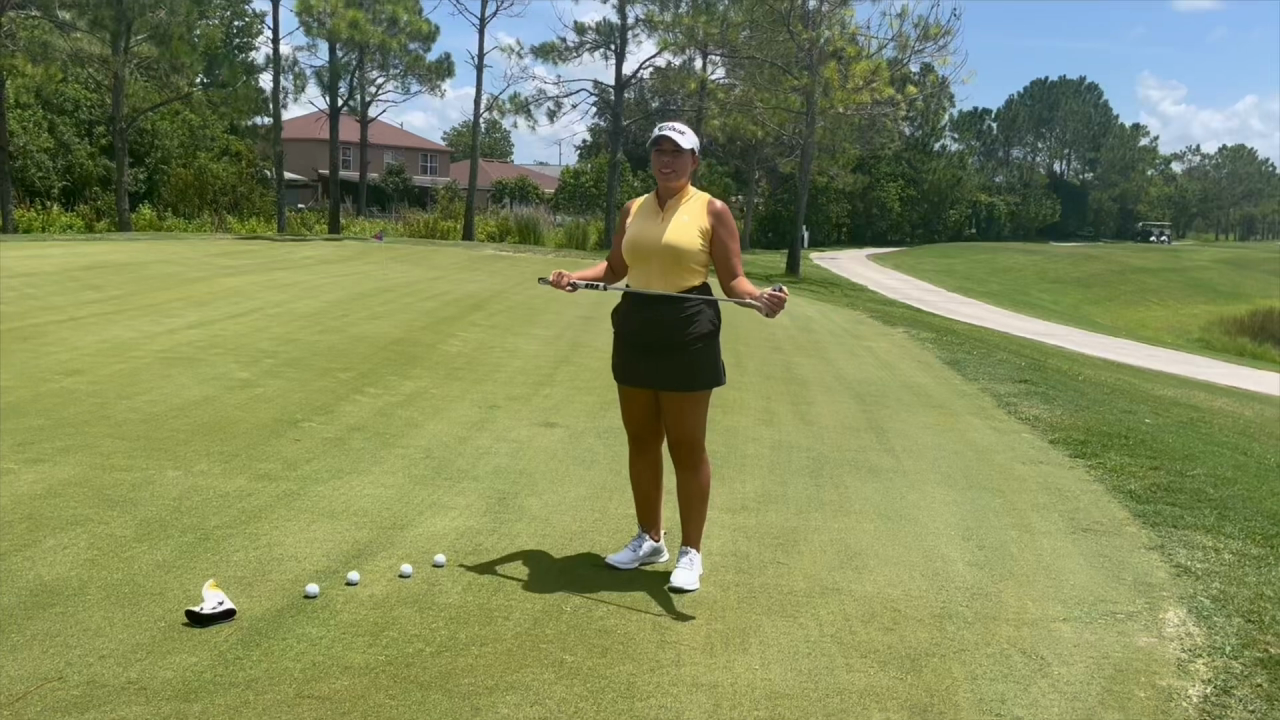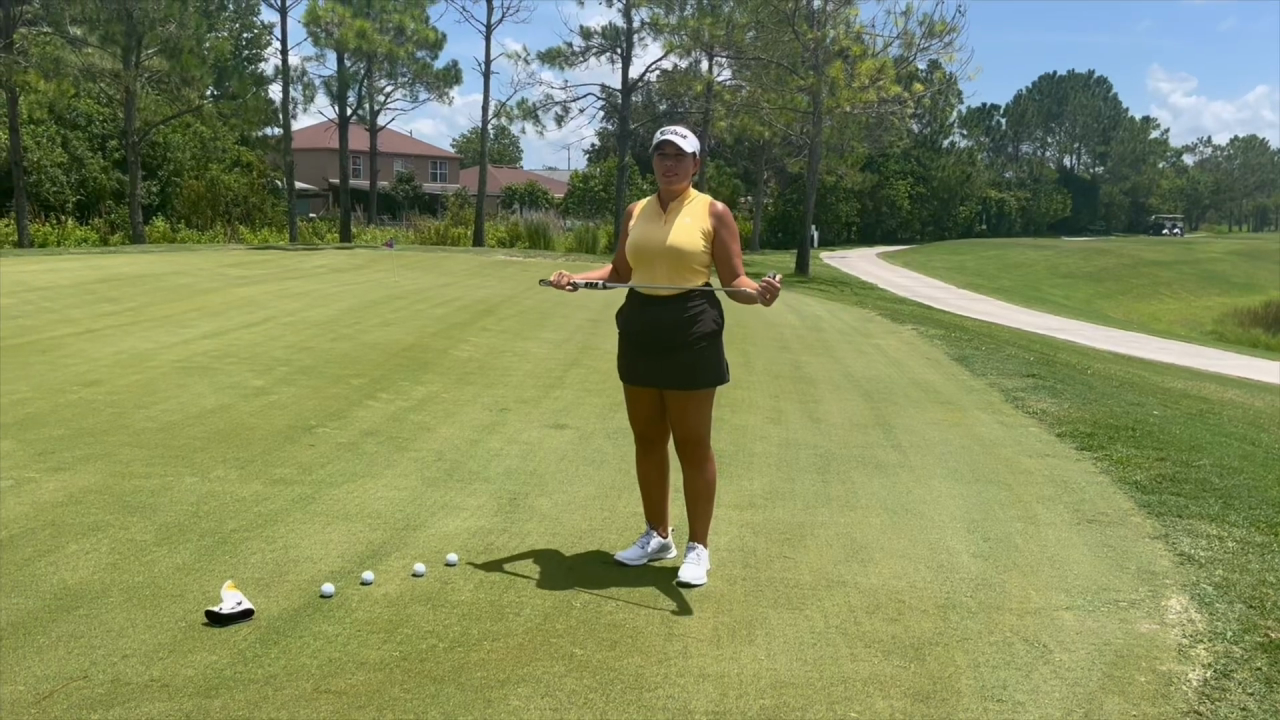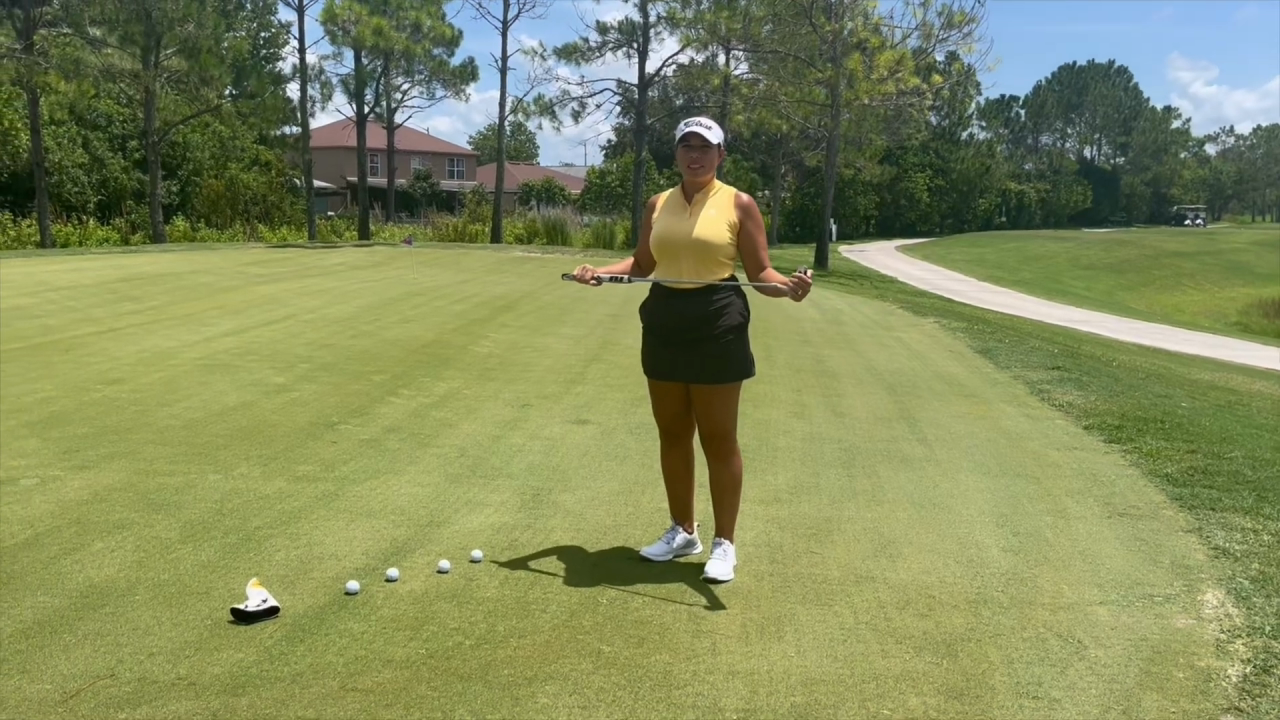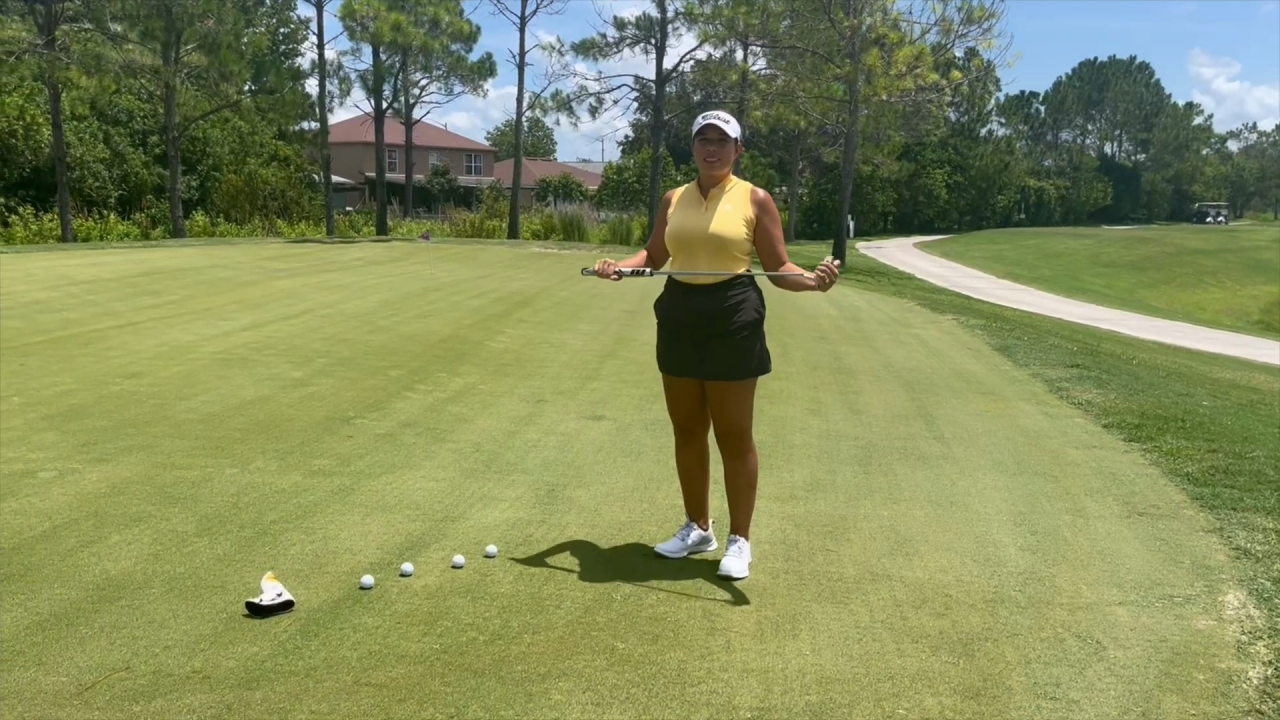
dt=0.7s
person 1, frame 1
left shoulder: (712, 210)
right shoulder: (632, 209)
left elbow: (732, 279)
right elbow: (614, 268)
left wrist: (760, 298)
right wrist: (573, 276)
left hip: (687, 333)
right hip: (634, 330)
left knee: (687, 448)
right knee: (641, 441)
left ankle: (690, 552)
right ankle: (649, 538)
person 1, frame 2
left shoulder: (713, 212)
right shoulder: (635, 211)
left elbow: (733, 281)
right elbow: (619, 270)
left wrist: (757, 292)
right wrist: (575, 277)
left hip: (691, 332)
right hip: (639, 330)
left knee: (693, 445)
right knee: (647, 440)
left ankle: (697, 547)
right ankle: (657, 534)
person 1, frame 3
left shoulder: (738, 203)
right shoulder: (658, 204)
left elbow: (759, 272)
right elbow: (642, 263)
left wrist: (788, 285)
right wrist: (599, 272)
left hip: (717, 324)
right hip: (663, 322)
left knee: (718, 439)
right knee: (672, 435)
left ankle: (724, 543)
right ankle: (683, 531)
person 1, frame 4
left shoulder: (755, 199)
right shoulder: (673, 199)
left elbow: (778, 267)
right elbow: (654, 255)
left wrist: (813, 278)
right wrist: (620, 267)
left hip: (732, 319)
right hip: (678, 318)
left knee: (734, 436)
right knee: (687, 432)
left ankle: (739, 540)
right ankle: (698, 528)
